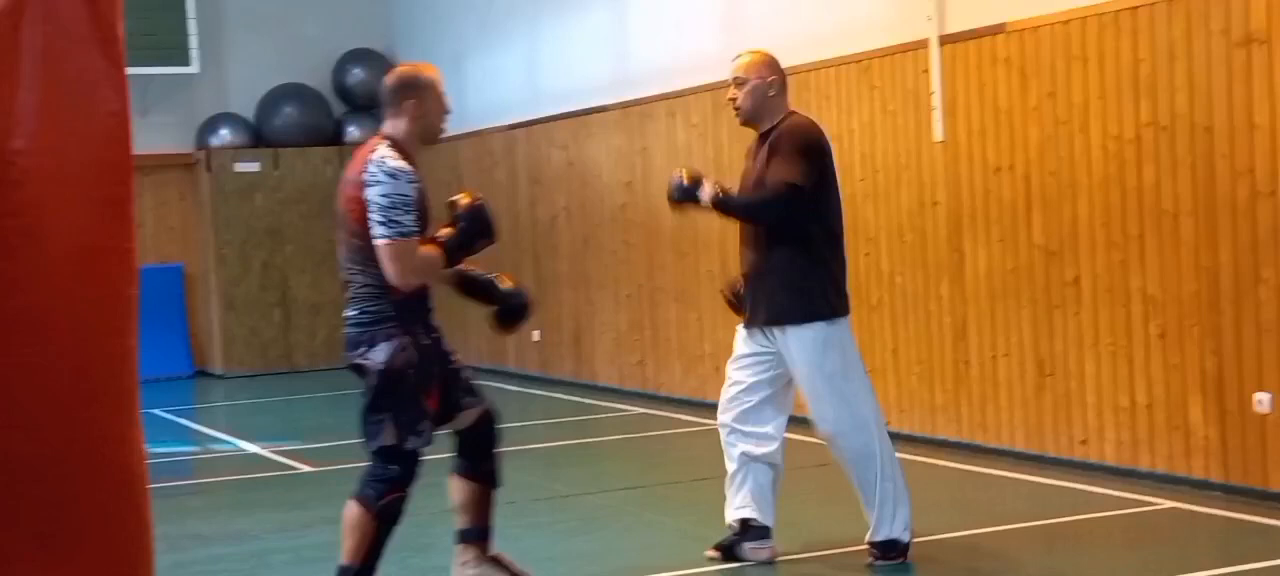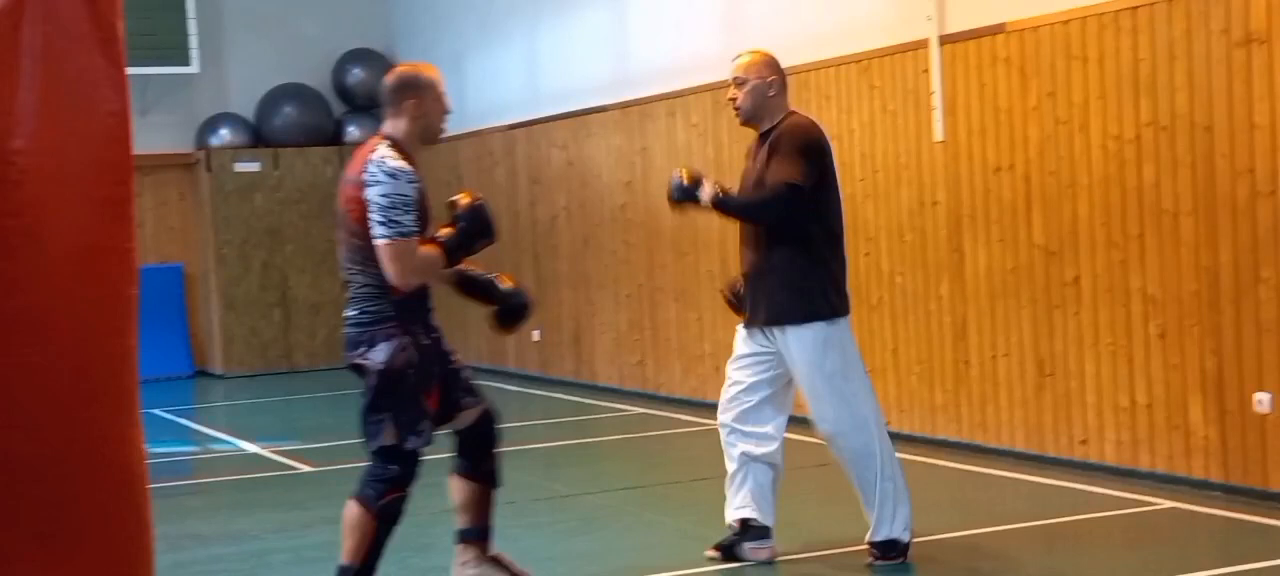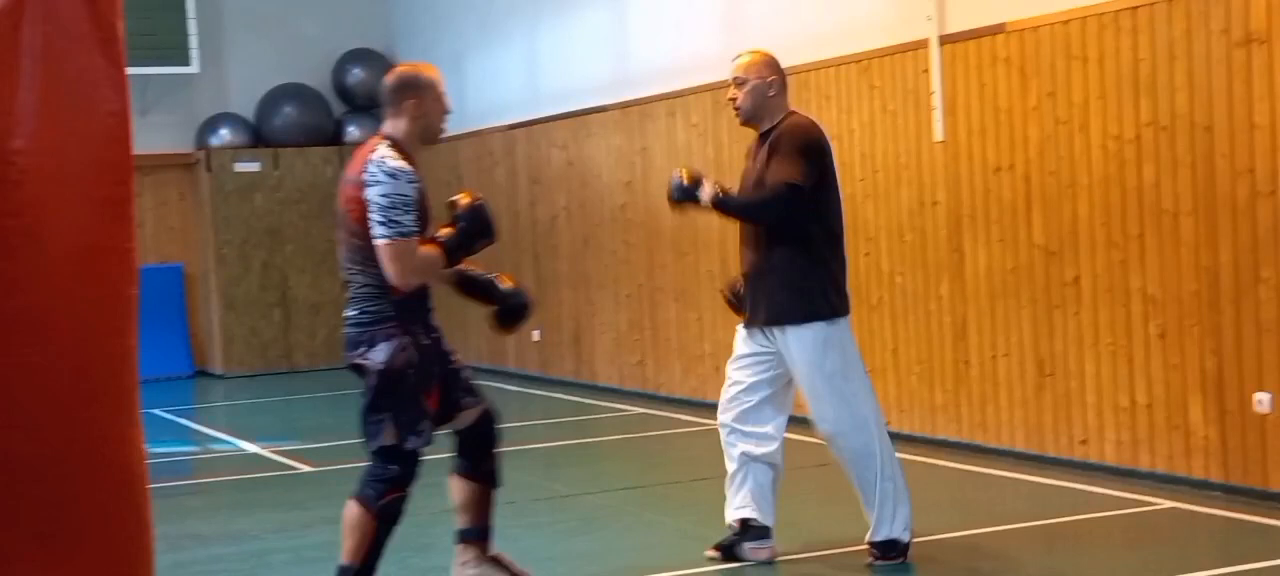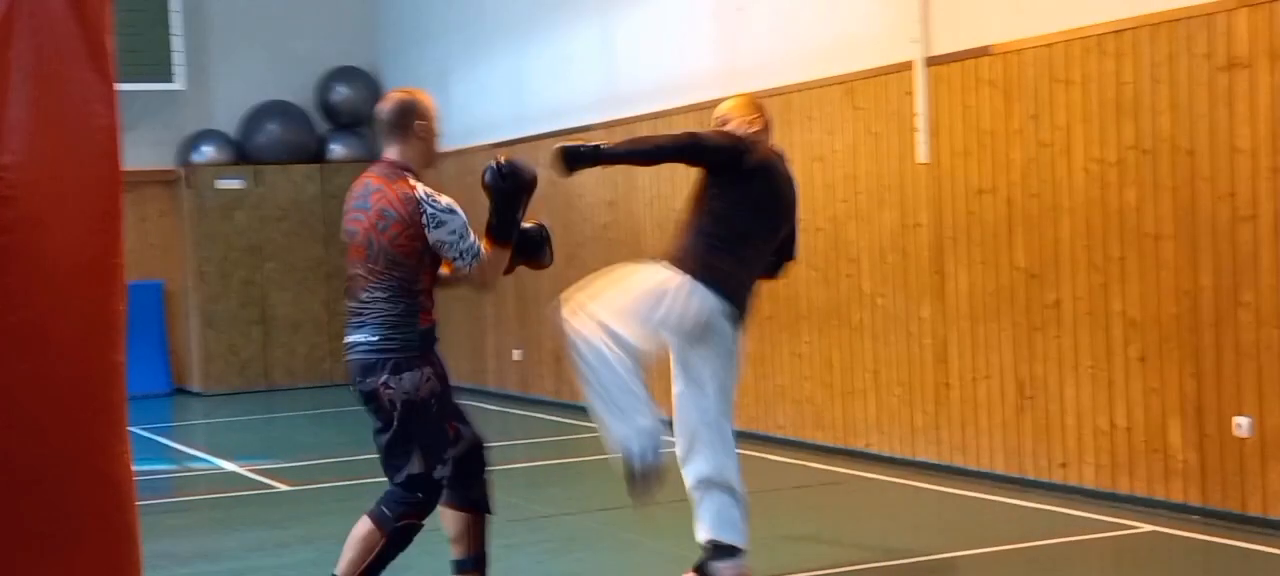
dt=0.2s
person 1, frame 1
left shoulder: (798, 135)
right shoulder: (764, 143)
left elbow: (780, 207)
left wrist: (713, 196)
right wrist: (747, 279)
left hip: (807, 309)
right hip: (765, 312)
left knee: (847, 422)
right knee: (743, 416)
left ankle: (891, 532)
right ankle: (753, 529)
person 1, frame 2
left shoulder: (798, 135)
right shoulder: (764, 144)
left elbow: (781, 206)
left wrist: (713, 197)
right wrist: (748, 278)
left hip: (807, 310)
right hip: (765, 311)
left knee: (848, 422)
right knee: (743, 416)
left ankle: (892, 532)
right ankle: (752, 528)
person 1, frame 3
left shoulder: (798, 135)
right shoulder: (763, 144)
left elbow: (781, 207)
left wrist: (714, 197)
right wrist: (748, 279)
left hip: (806, 309)
right hip: (766, 311)
left knee: (846, 422)
right knee: (742, 416)
left ankle: (891, 533)
right ankle: (752, 528)
person 1, frame 4
left shoulder: (741, 154)
right shoulder: (780, 183)
left elbow: (670, 148)
right elbow: (773, 261)
left wrist: (592, 153)
left hip: (692, 289)
right hip: (723, 309)
left knee: (589, 315)
right knee: (706, 430)
left ankle: (639, 445)
person 2, frame 1
left shoulder: (382, 162)
right shoulder: (390, 170)
right elbow: (403, 270)
left wrist: (474, 281)
right wrist: (461, 239)
left hip: (410, 330)
right hip: (388, 336)
left knee: (476, 425)
right knee: (393, 466)
person 2, frame 2
left shoulder: (381, 161)
right shoulder: (390, 170)
right elbow: (403, 270)
left wrist: (472, 280)
right wrist: (459, 240)
left hip: (409, 330)
right hip: (387, 336)
left knee: (475, 425)
right knee: (394, 465)
person 2, frame 3
left shoulder: (381, 162)
right shoulder: (390, 171)
right elbow: (404, 271)
left wrist: (475, 281)
right wrist: (460, 239)
left hip: (409, 329)
right hip: (388, 336)
left knee: (476, 425)
right knee: (394, 465)
person 2, frame 4
left shoulder: (364, 190)
right shoulder: (427, 204)
right elbow: (483, 275)
left wrist: (506, 250)
right wrist: (507, 213)
left hip: (373, 350)
right hip: (399, 360)
left knee: (464, 455)
right knee: (413, 490)
